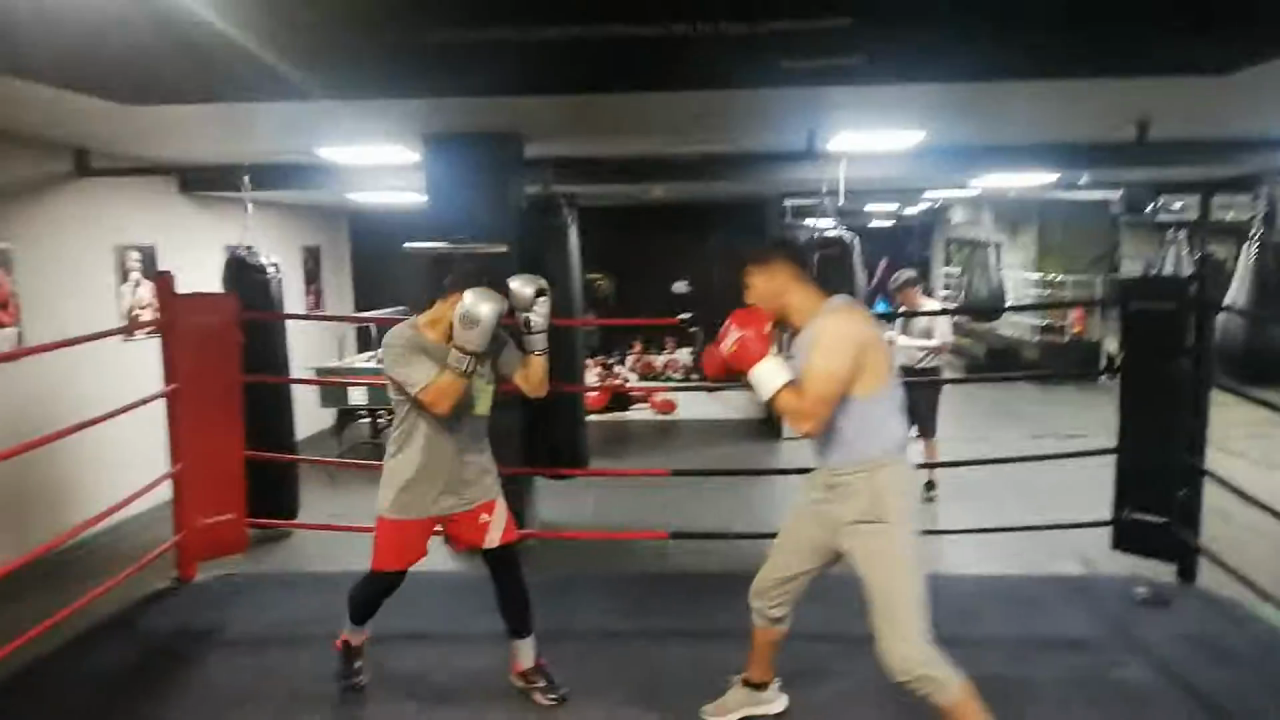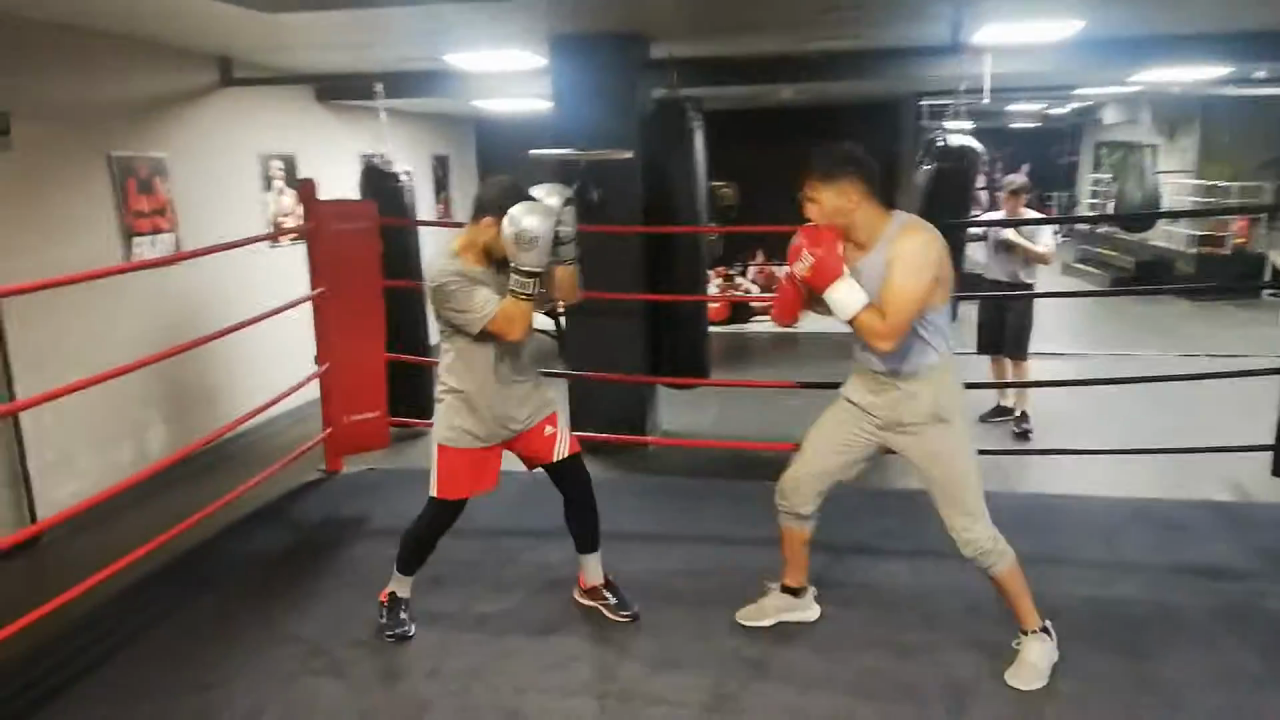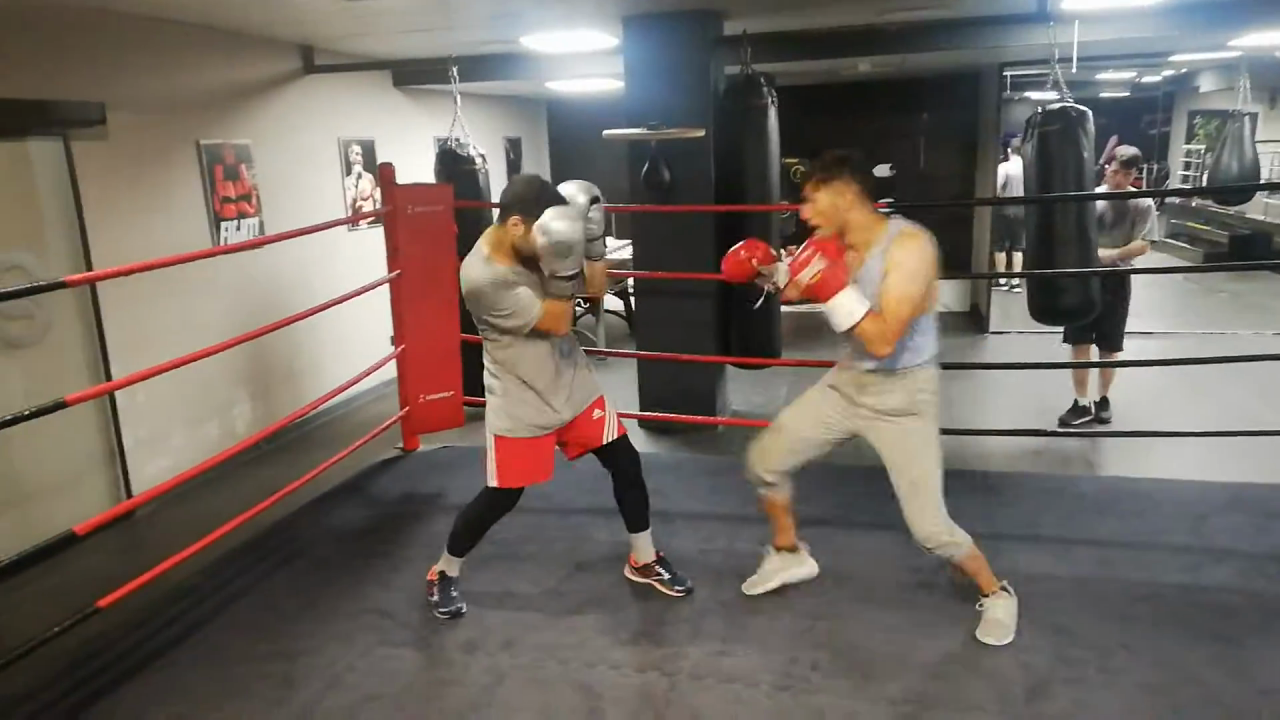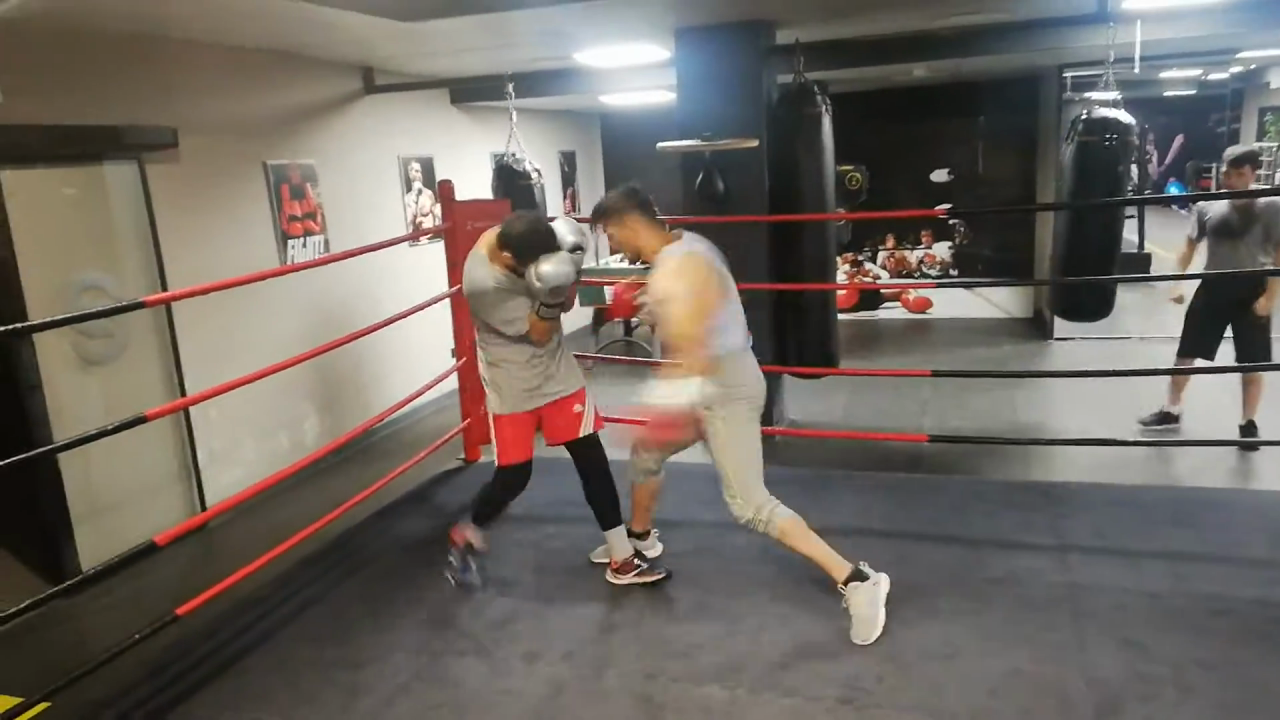
dt=1s
person 1, frame 1
left shoulder: (839, 323)
right shoulder: (815, 326)
left elbow: (805, 418)
right elbow: (807, 395)
left wrist: (757, 359)
right wrist: (742, 354)
left hip: (876, 494)
right hip: (832, 488)
left knee: (906, 652)
right knee: (768, 590)
person 1, frame 2
left shoulder: (915, 241)
right shoulder: (844, 240)
left elbow: (887, 335)
left wrist: (831, 279)
right wrist: (805, 289)
left hip: (926, 398)
right hip: (866, 393)
left knee: (973, 533)
right knee: (794, 488)
left ankle: (1037, 634)
right ankle: (794, 593)
person 1, frame 3
left shoulder: (910, 246)
right shoulder: (838, 243)
left elbow: (883, 341)
right elbow: (804, 288)
left wrist: (835, 286)
right wrist: (769, 265)
left hip: (905, 395)
right hip: (849, 382)
left knee: (930, 528)
right knee: (764, 458)
left ankle: (997, 595)
right ankle: (788, 553)
person 1, frame 4
left shoulder: (675, 269)
right shoulder: (686, 244)
left elbow: (690, 347)
left wrist: (668, 410)
right wrist: (644, 299)
left hip: (730, 384)
right hip: (710, 381)
left knee: (750, 506)
right knee: (644, 452)
left ankle: (856, 581)
right ankle: (640, 537)
person 2, frame 1
left shoulder: (487, 334)
right shoulder: (401, 342)
left elbow: (535, 387)
right elbow: (441, 402)
left wrist: (535, 329)
right wrist: (468, 347)
left hip: (474, 481)
right hip: (412, 487)
left knee: (507, 566)
right knee: (384, 577)
left ankle: (527, 664)
right ankle: (352, 640)
person 2, frame 2
left shoulder: (511, 252)
right shoulder: (447, 277)
left elbow: (569, 295)
right elbow: (513, 327)
left wrist: (562, 240)
right wrist: (529, 264)
left hip: (528, 401)
right hip: (468, 416)
left knee: (578, 484)
right knee: (441, 512)
left ankle: (593, 583)
right ankle: (396, 593)
person 2, frame 3
left shoulder: (537, 245)
right shoulder: (481, 278)
left elbow: (594, 286)
right elbow: (557, 324)
left wrist: (586, 242)
right wrist: (562, 266)
left hip: (573, 384)
right hip: (520, 400)
left knee: (626, 462)
right knee: (500, 496)
left ankle: (644, 560)
right ankle: (444, 573)
person 2, frame 4
left shoulder: (523, 238)
right shoulder: (484, 283)
left elbow: (564, 300)
right elbow: (540, 335)
left wrist: (566, 269)
right wrist: (549, 295)
left hip: (556, 373)
right hip: (511, 387)
left knee: (592, 458)
right knee: (512, 478)
left ankle: (622, 557)
right ankle: (467, 538)
person 3, frame 1
left shoulder: (935, 311)
right shoulder: (904, 312)
left elbow: (945, 343)
left wrist: (910, 342)
right wrist: (892, 337)
left hip: (927, 376)
right hip: (906, 374)
left knee: (927, 431)
left ankle: (931, 480)
person 3, frame 2
left shoulder: (1038, 222)
right shoulder: (991, 218)
left elbow: (1047, 256)
left wrist: (1018, 240)
left hip: (1019, 291)
right hip: (992, 288)
left knee: (1017, 355)
right knee: (995, 351)
left ankle: (1021, 412)
right ankle: (1005, 404)
person 3, frame 3
left shoulder: (1142, 204)
left elbow: (1142, 246)
left wrist: (1110, 255)
left hip: (1115, 280)
left knee: (1109, 346)
right knee: (1079, 342)
left ankle: (1103, 399)
right ankle: (1083, 404)
person 3, frame 4
right shoulder: (1208, 205)
right elbow: (1191, 244)
right wrist: (1178, 281)
left hip: (1251, 289)
right hip: (1214, 286)
left knee: (1252, 363)
right knee: (1186, 352)
left ankle: (1248, 422)
right ankle: (1171, 411)
